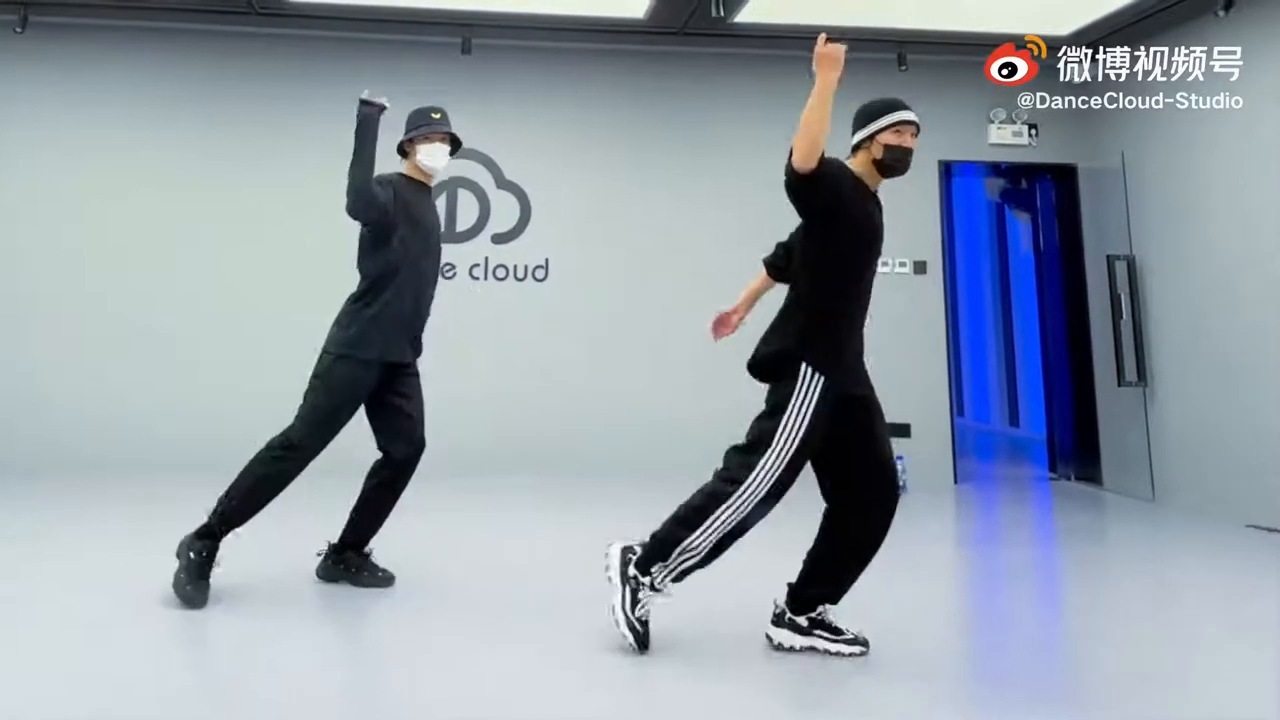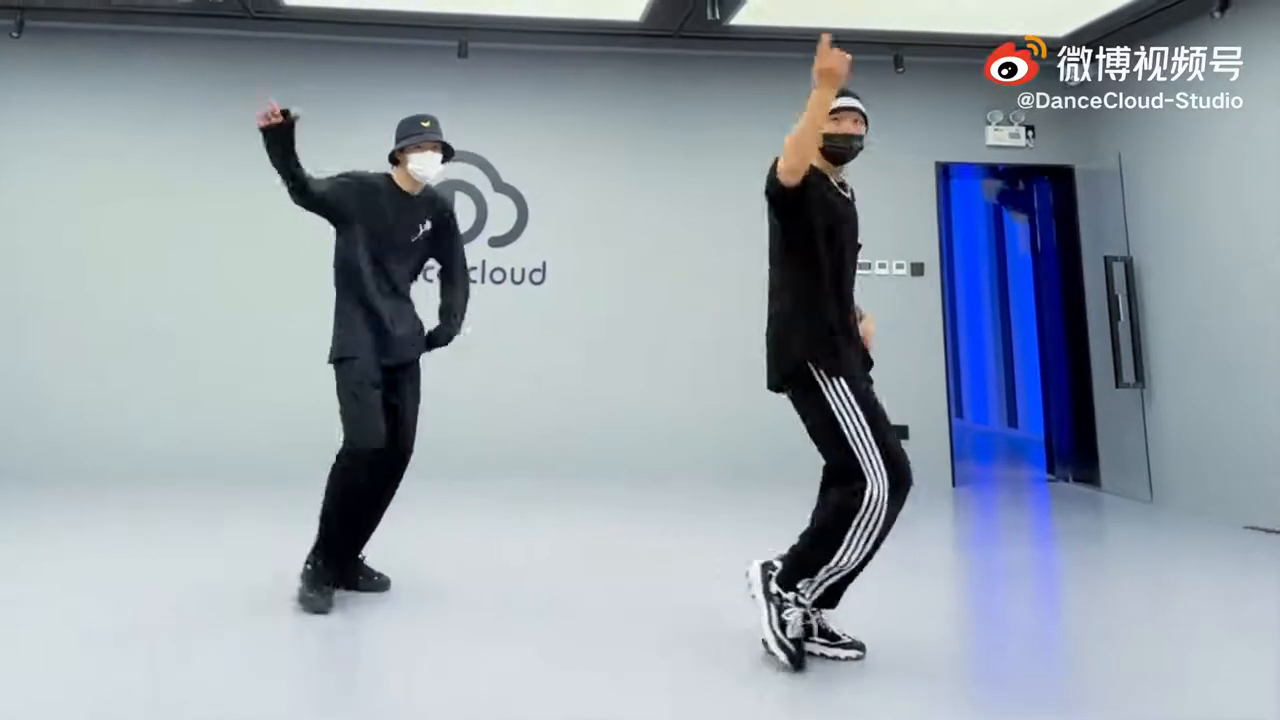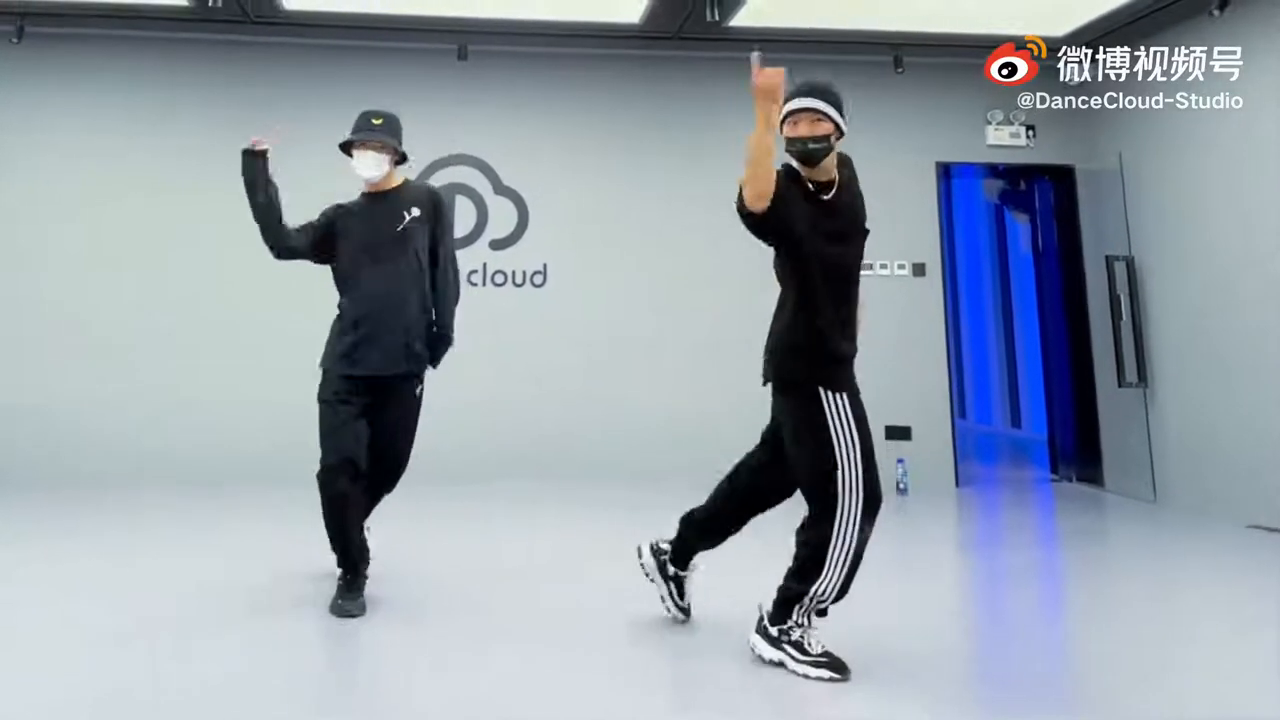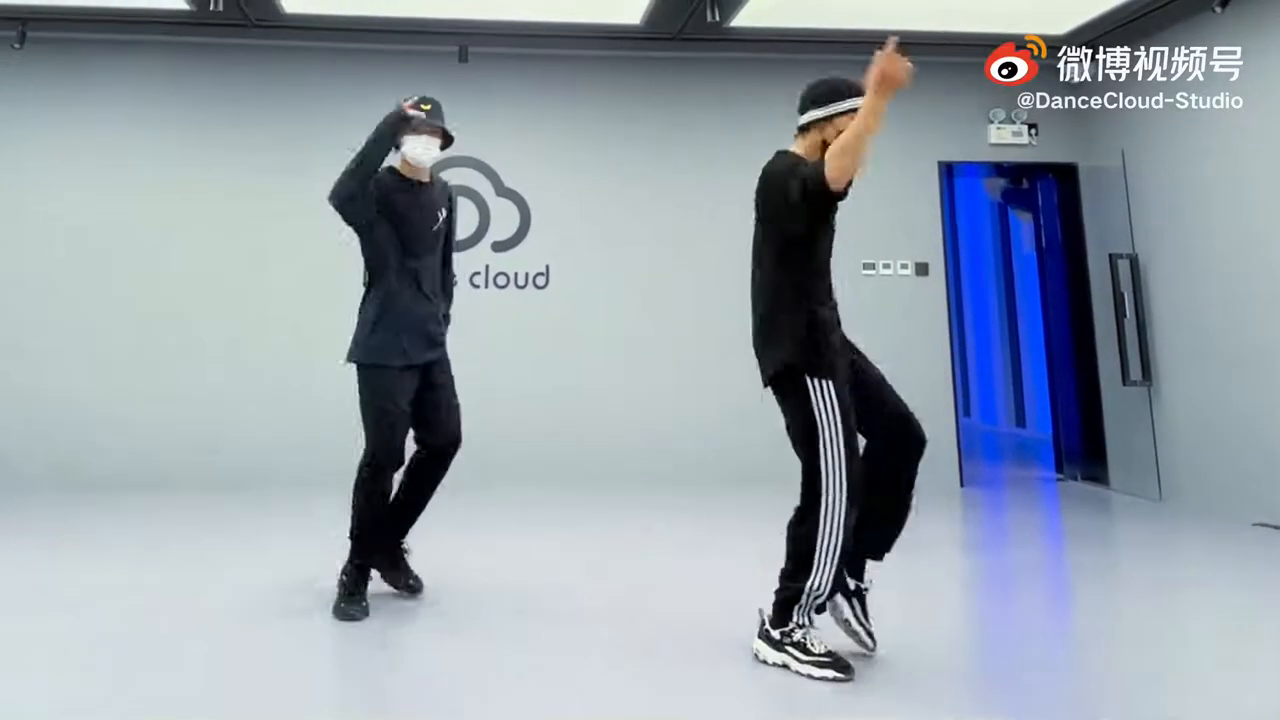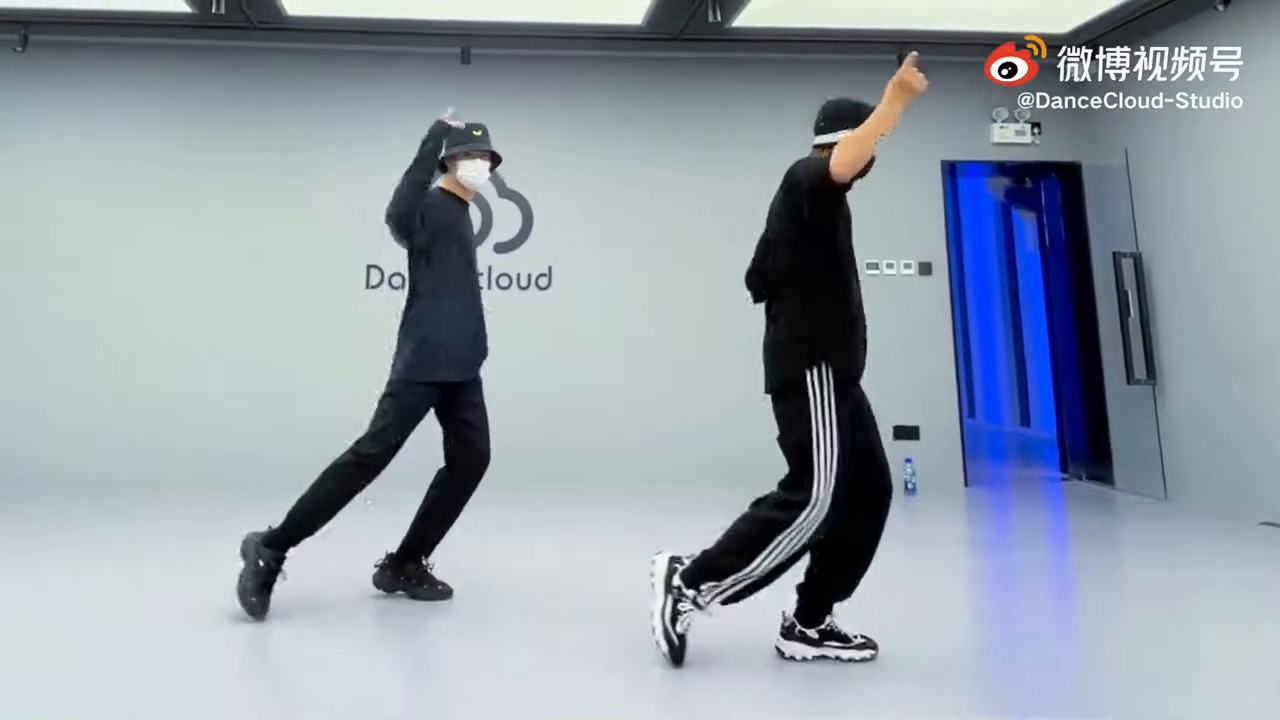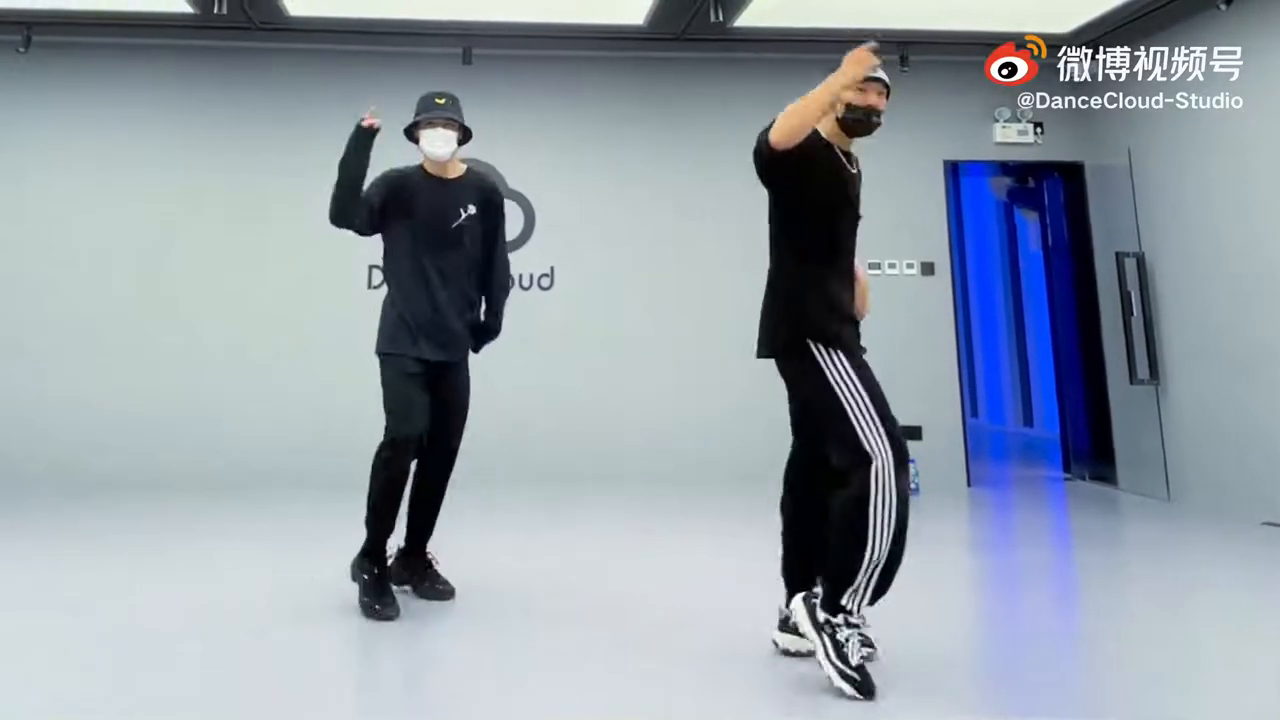
dt=0.5s
person 1, frame 1
left shoulder: (866, 203)
right shoulder: (834, 188)
left elbow: (789, 255)
right elbow: (801, 162)
left wrist: (743, 305)
right wrist: (825, 83)
left hip: (844, 370)
right hip: (809, 364)
left knee: (874, 493)
right knee: (758, 478)
left ankle: (801, 614)
right ankle: (643, 567)
person 1, frame 2
left shoulder: (842, 195)
right shoulder: (798, 188)
right elbow: (788, 168)
left wrist: (857, 325)
right wrist: (822, 91)
left hip: (836, 355)
right hip: (810, 358)
left knee: (855, 485)
right knee: (880, 483)
left ankle: (799, 613)
right ankle: (787, 582)
person 1, frame 3
left shoulder: (846, 176)
right shoulder: (778, 193)
right elbow: (754, 205)
right wrist: (765, 112)
left hip: (822, 358)
right hip: (810, 362)
left knee: (773, 471)
right knee: (851, 497)
left ankle: (674, 554)
right ankle: (783, 628)
person 1, frame 4
left shoulder: (805, 171)
right shoulder: (786, 173)
right elbow: (835, 178)
right wrist: (880, 97)
left hip: (824, 341)
right hip: (800, 348)
left knee: (901, 438)
right knee: (833, 488)
left ankle: (845, 574)
right ankle: (784, 628)
person 1, frame 5
left shoulder: (807, 195)
right shoulder: (806, 180)
left elbow: (760, 281)
right elbow: (842, 169)
right wrist: (895, 100)
left hip: (827, 365)
right hip: (810, 365)
left knee: (870, 490)
right knee: (812, 500)
left ankle: (808, 625)
right ankle: (688, 581)
person 1, frame 6
left shoulder: (850, 166)
right shoulder: (799, 157)
right elbow: (774, 140)
right wrist: (840, 80)
left hip: (826, 330)
right hip: (807, 332)
left knee: (819, 464)
right knee: (878, 461)
left ankle: (805, 615)
right ankle: (833, 609)
person 2, frame 1
left shoulder: (425, 199)
right shoulder: (391, 191)
right elbow: (359, 204)
right wrist: (367, 120)
left hip: (399, 353)
right hip: (359, 347)
left knee: (406, 451)
right knee: (300, 442)
left ankle: (346, 554)
right ankle: (204, 544)
person 2, frame 2
left shoulder: (438, 211)
right shoulder: (360, 190)
left elbow: (456, 274)
right elbow: (304, 191)
left wrist: (449, 325)
right wrist: (279, 137)
left hip: (403, 351)
right hip: (358, 348)
left knee: (396, 456)
right knee: (365, 447)
left ankle: (344, 560)
right ankle: (319, 561)
person 2, frame 3
left shoulder: (427, 203)
right shoulder: (338, 217)
left elbow: (446, 272)
right elbow: (282, 244)
left wrist: (442, 330)
right wrist: (255, 172)
left hip: (404, 363)
right hip: (346, 362)
left knee: (388, 467)
right knee: (338, 465)
left ankle: (348, 531)
right ankle: (351, 573)
person 2, frame 4
left shoulder: (441, 194)
right shoulder: (377, 187)
right elbow: (342, 199)
right wrist: (387, 129)
left hip: (429, 347)
right hip: (383, 350)
left knee: (443, 443)
right knee: (383, 456)
left ankle: (387, 544)
right ankle: (356, 572)
person 2, frame 5
left shoulder: (462, 215)
right shoulder: (426, 201)
right elbow: (399, 220)
left wrist: (475, 331)
right wrist: (430, 143)
left hip: (463, 366)
right hip: (422, 364)
left knee: (470, 461)
right knee: (370, 455)
left ankle: (405, 564)
right ankle: (270, 549)
person 2, frame 6
left shoulder: (484, 193)
right shoulder: (396, 186)
left elbow: (495, 261)
right elbow: (345, 216)
left wrist: (492, 319)
right wrist: (360, 143)
left hip: (452, 346)
right hip: (402, 342)
left knee: (442, 448)
right knee: (403, 439)
left ankle: (413, 557)
right ankle: (371, 561)
